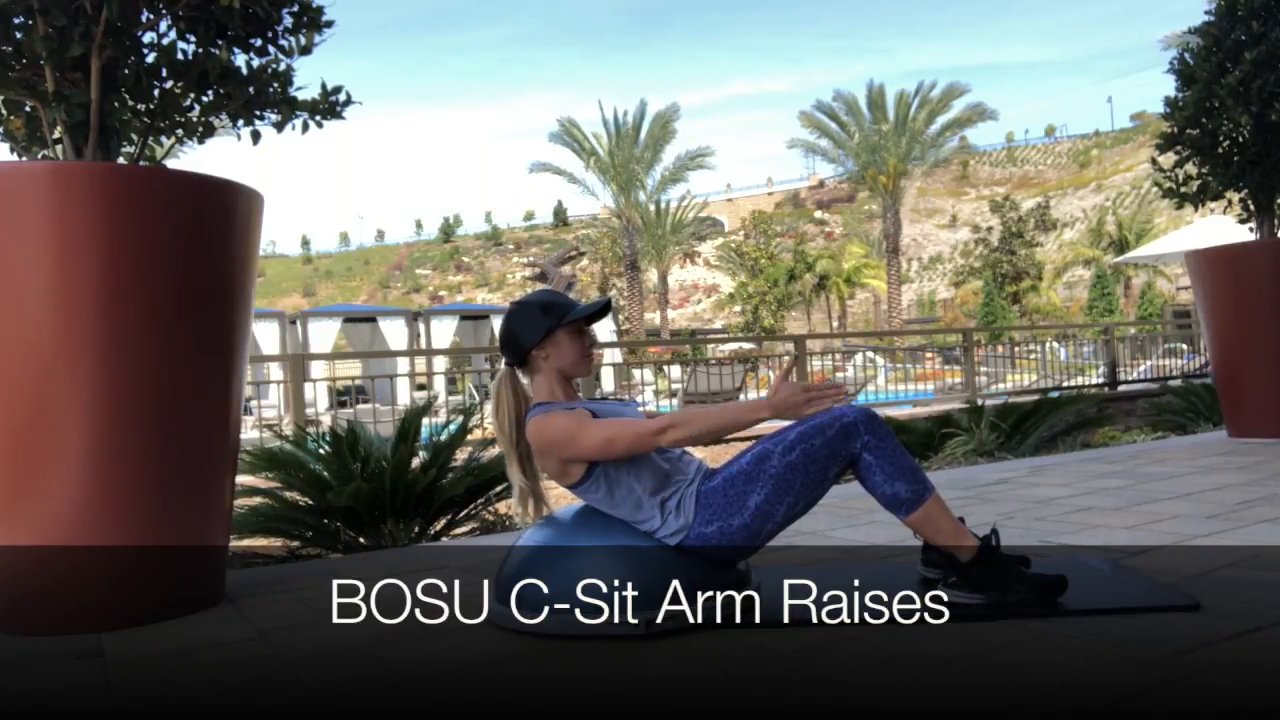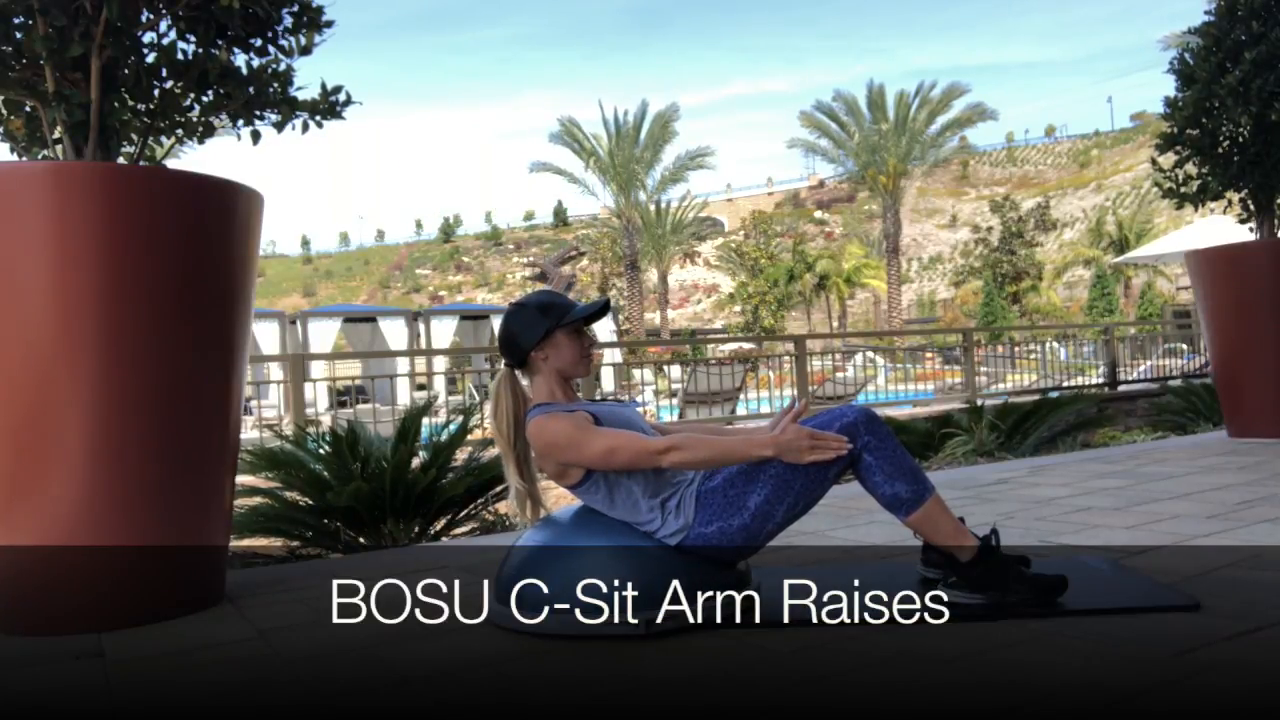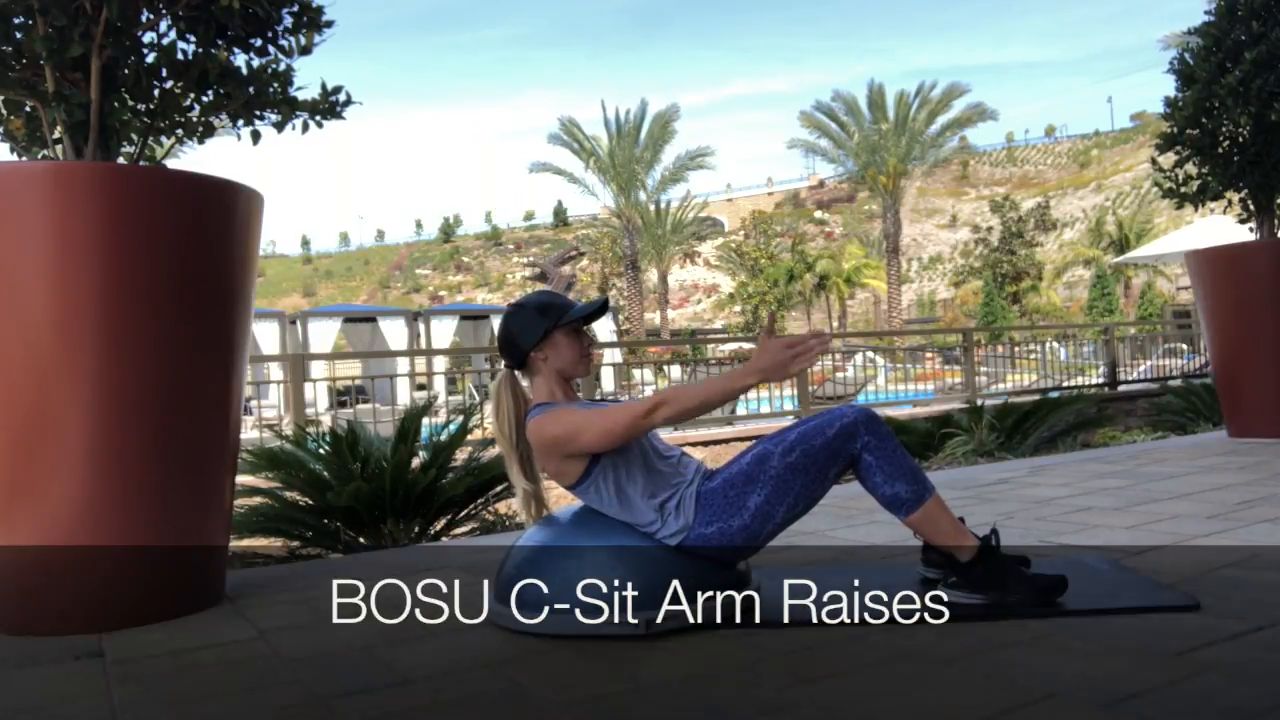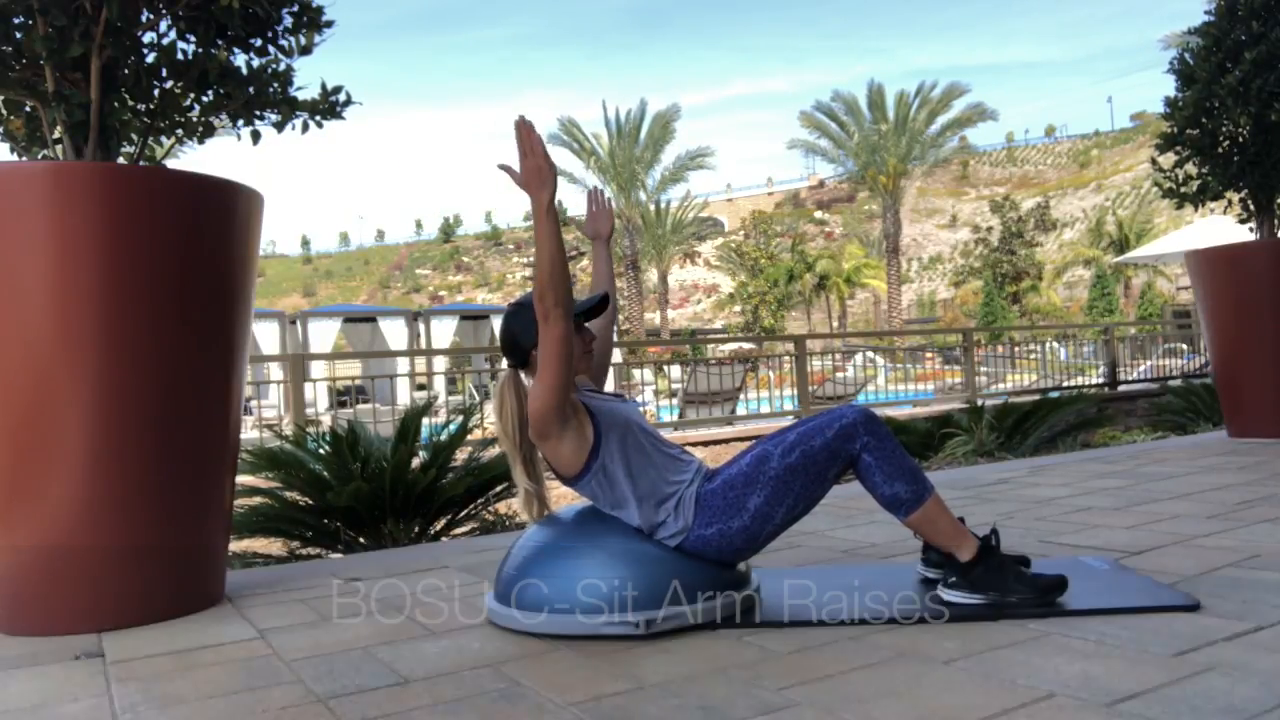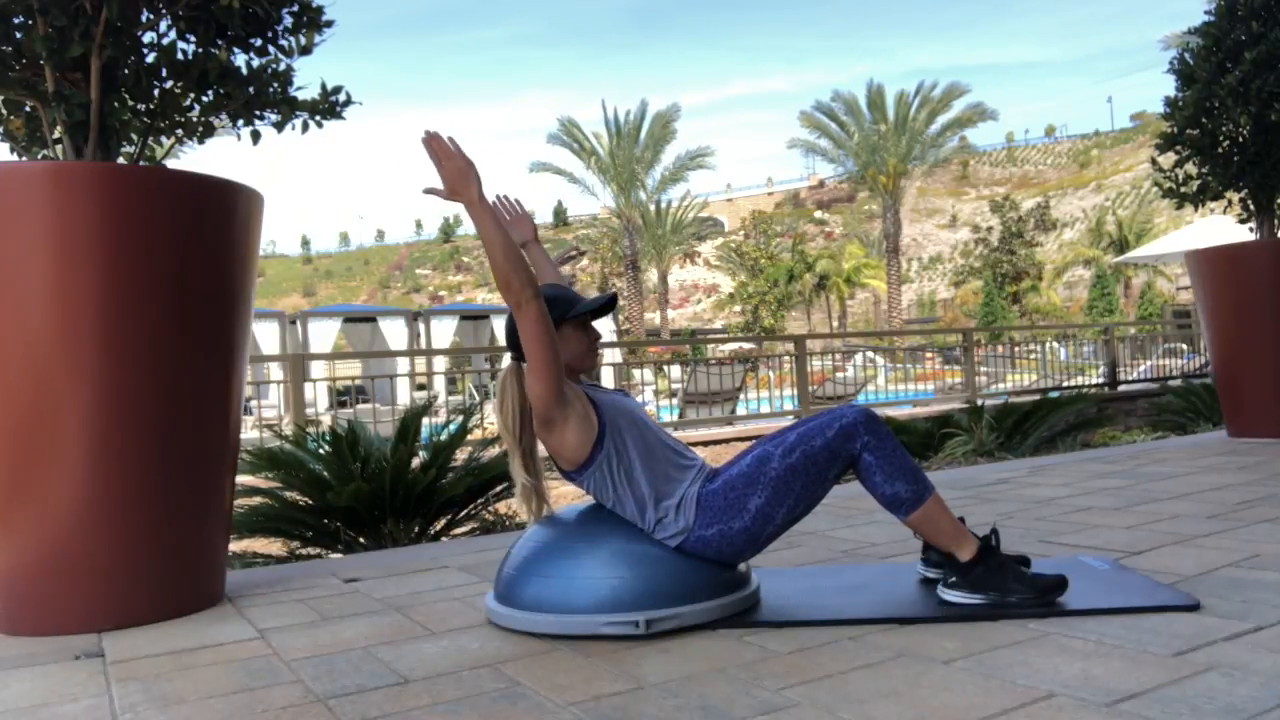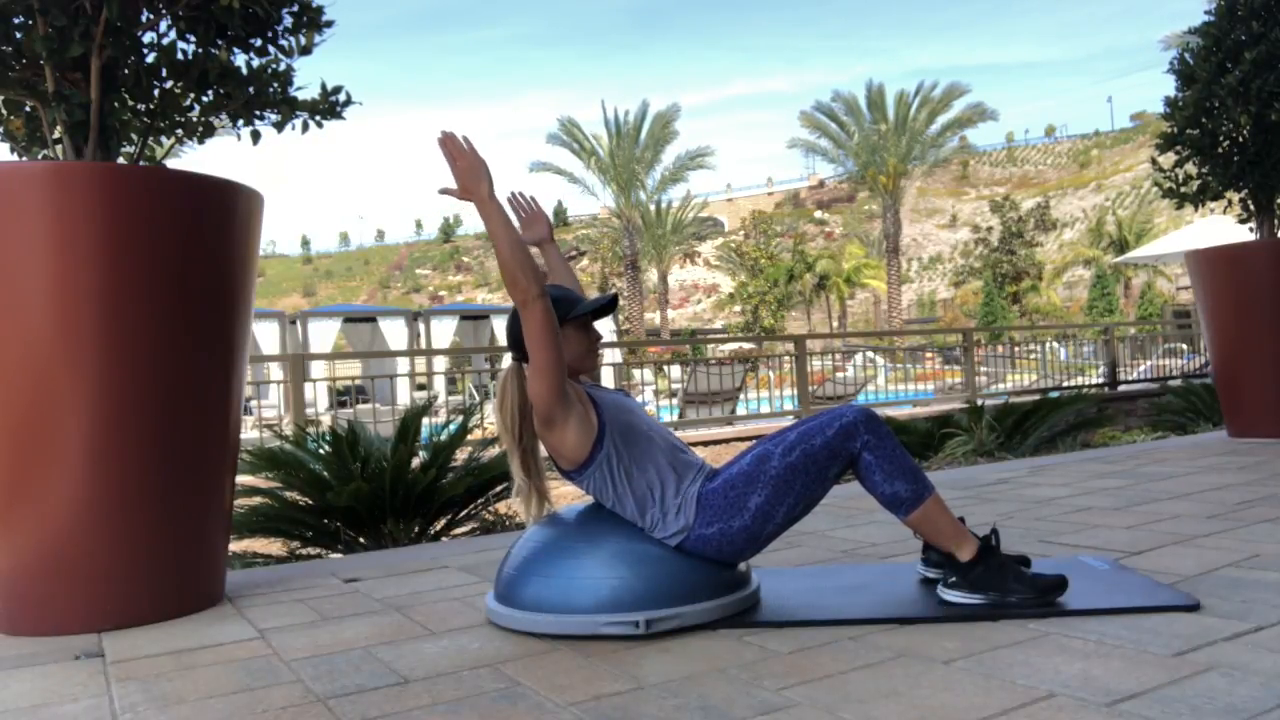
dt=0.4s
person 1, frame 1
left shoulder: (576, 411)
right shoulder: (549, 429)
left elbow: (675, 424)
right elbow: (658, 430)
left wrist: (764, 408)
right wrist: (766, 406)
left hip: (706, 499)
right hip: (702, 521)
left knee: (852, 427)
right knee: (856, 427)
left ankle: (951, 551)
right ankle: (973, 564)
person 1, frame 2
left shoulder: (577, 413)
right shoulder: (549, 430)
left elbow: (668, 431)
right elbow: (661, 454)
left wrist: (762, 431)
right wrist: (769, 447)
left hip: (707, 503)
right hip: (702, 522)
left knee: (852, 426)
right knee: (856, 429)
left ankle: (949, 550)
right ankle: (973, 564)
person 1, frame 3
left shoulder: (575, 411)
right shoulder: (549, 428)
left elbow: (664, 415)
right elbow: (654, 411)
left wrist: (751, 372)
right wrist: (750, 373)
left hip: (706, 498)
right hip: (702, 520)
left knee: (853, 425)
right knee: (856, 429)
left ankle: (950, 552)
right ankle: (974, 565)
person 1, frame 4
left shoulder: (581, 396)
right shoulder: (550, 417)
left elbow: (600, 314)
right elbow: (553, 315)
left wrist: (602, 244)
right wrist: (542, 201)
left hip: (708, 502)
right hip: (704, 523)
left knee: (850, 426)
right knee: (857, 429)
left ankle: (951, 552)
right ankle: (974, 565)
person 1, frame 5
left shoulder: (576, 394)
right shoulder: (553, 409)
left elbow: (564, 308)
right elbow: (525, 302)
left wrist: (531, 245)
right wrist: (472, 197)
left hip: (707, 500)
right hip: (704, 524)
left knee: (852, 426)
right knee: (856, 428)
left ankle: (949, 550)
right ankle: (973, 566)
person 1, frame 6
left shoulder: (580, 397)
right shoulder: (554, 410)
left elbow: (570, 307)
right elbow: (532, 301)
left wrist: (547, 242)
right wrist: (484, 198)
left hip: (708, 501)
right hip: (705, 523)
left knee: (850, 427)
right knee: (855, 428)
left ankle: (948, 551)
right ankle: (973, 567)
